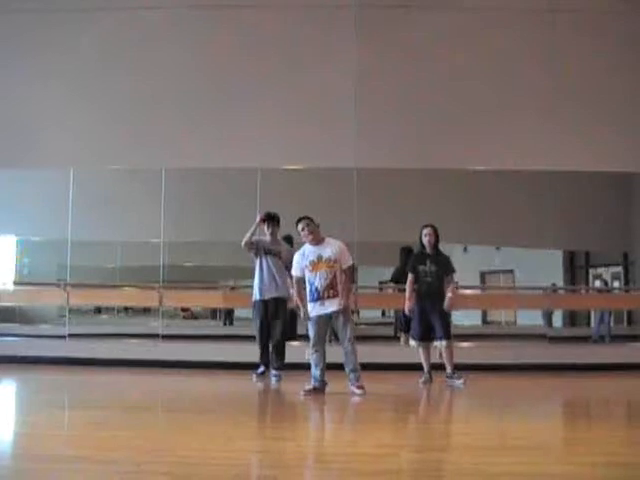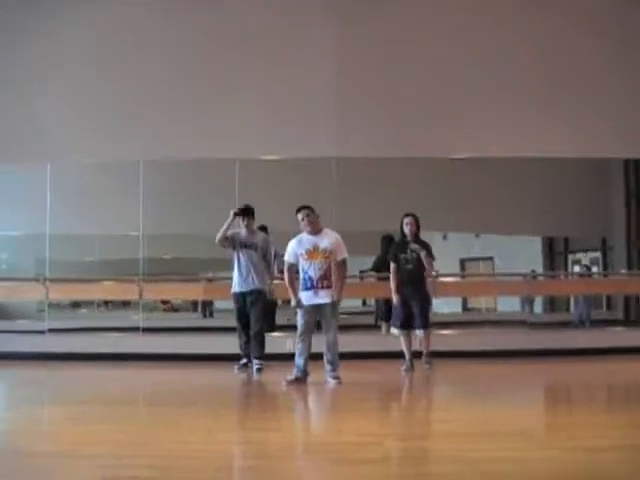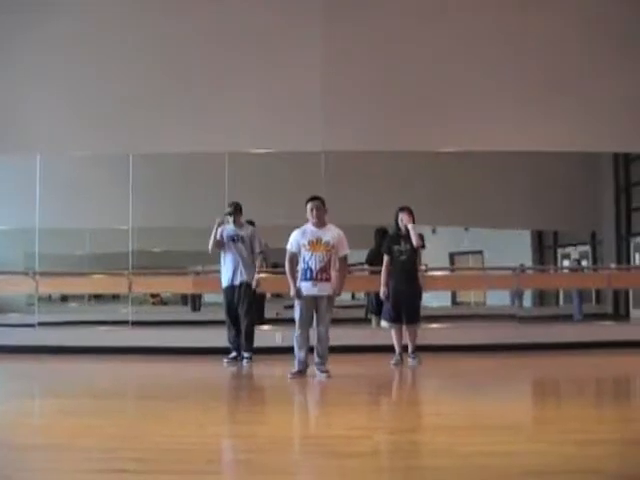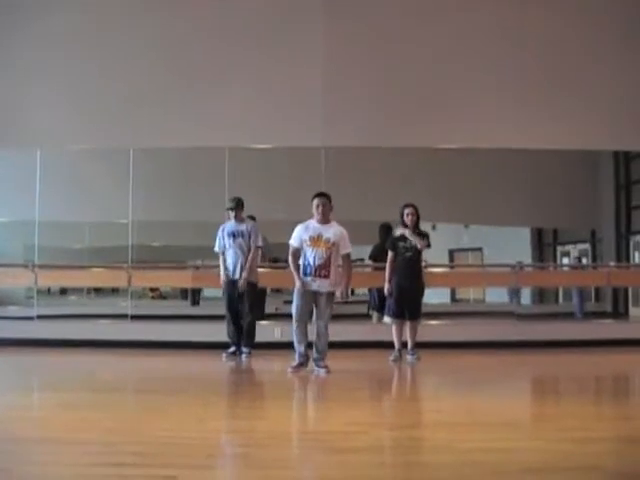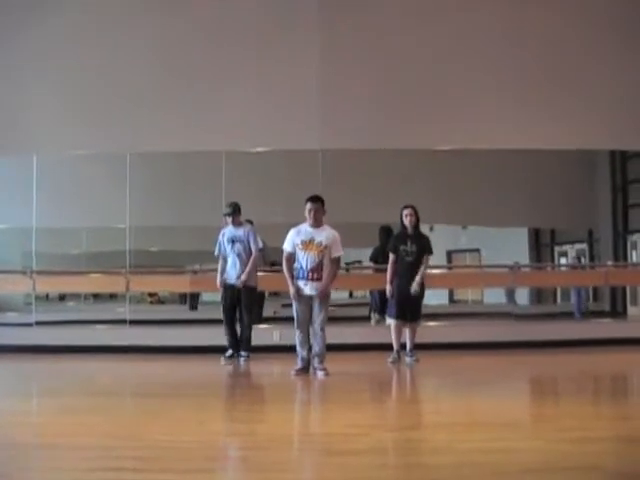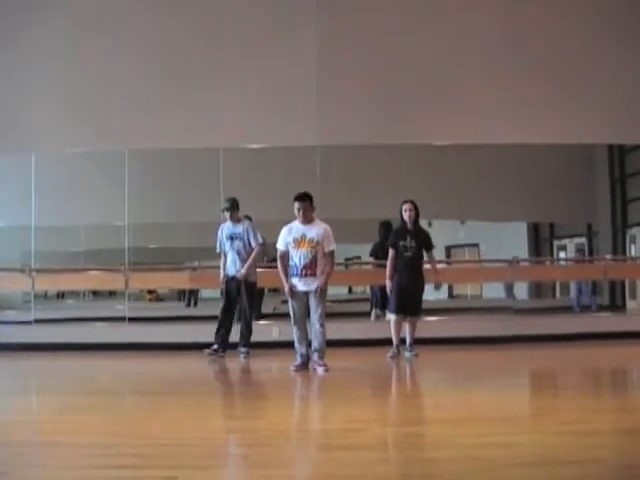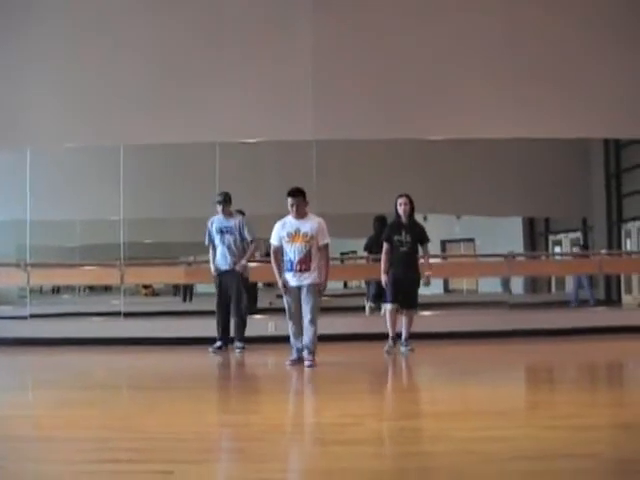
dt=0.3s
person 1, frame 1
left shoulder: (337, 246)
right shoulder: (300, 255)
left elbow: (348, 274)
right elbow: (297, 284)
left wrist: (346, 299)
right wrist: (303, 307)
left hip: (339, 304)
right hip: (315, 308)
left knee: (348, 342)
right knee: (316, 346)
left ankle: (355, 381)
right ankle: (317, 383)
person 1, frame 2
left shoulder: (334, 238)
right shoulder: (295, 243)
left elbow: (342, 266)
right elbow: (289, 270)
left wrist: (339, 291)
right wrist: (293, 296)
left hip: (329, 296)
right hip: (306, 298)
left knee: (331, 335)
right knee: (303, 335)
left ankle: (332, 371)
right ankle: (299, 373)
person 1, frame 3
left shoulder: (336, 234)
right shoulder: (299, 234)
left elbow: (343, 262)
right elbow: (290, 261)
left wrist: (339, 285)
right wrist: (292, 286)
left hip: (327, 289)
right hip: (304, 289)
left knee: (323, 329)
right knee: (301, 327)
left ankle: (321, 365)
right ankle: (300, 365)
person 1, frame 4
left shoulder: (339, 232)
right shoulder: (302, 228)
left elbow: (346, 261)
right elbow: (293, 255)
left wrist: (345, 286)
right wrist: (297, 279)
left hip: (327, 286)
right hip: (304, 284)
left knee: (322, 324)
right knee: (299, 320)
left ankle: (320, 360)
right ankle: (301, 357)
person 1, frame 5
left shoulder: (332, 235)
right shoulder: (295, 233)
left elbow: (335, 264)
right elbow: (287, 260)
left wrist: (326, 286)
right wrist: (291, 285)
left hip: (320, 289)
right hip: (299, 289)
left knee: (318, 327)
right knee: (300, 327)
left ankle: (318, 363)
right ankle: (303, 362)
person 1, frame 6
left shoulder: (323, 229)
right shoulder: (287, 230)
left elbow: (330, 258)
right elbow: (281, 258)
left wrist: (325, 282)
right wrist: (286, 283)
left hip: (316, 285)
right hip: (295, 286)
left knee: (318, 322)
right knee: (298, 323)
left ankle: (318, 358)
right ankle: (302, 358)
person 1, frame 7
left shoulder: (317, 223)
right shoulder: (281, 225)
left elbow: (324, 252)
right elbow: (275, 253)
left wrist: (324, 278)
right wrist: (279, 278)
left hip: (311, 280)
right hip: (289, 280)
left knee: (309, 317)
right knee: (293, 318)
left ankle: (309, 353)
right ankle: (297, 352)
person 2, frame 1
left shoulder: (285, 248)
right shoulder: (258, 243)
left elbow: (290, 272)
right elbow: (244, 244)
right wrist: (257, 223)
left hip: (280, 295)
right hip: (260, 294)
left knee: (278, 334)
right knee: (261, 331)
left ankle: (276, 368)
right ankle: (264, 364)
person 2, frame 2
left shoulder: (263, 238)
right shoulder: (234, 235)
left elbow: (268, 263)
right elbow: (218, 240)
left wrist: (270, 282)
right wrist: (230, 219)
left hip: (257, 286)
right hip: (239, 286)
left knee: (257, 324)
right knee: (242, 324)
left ankle: (257, 359)
right ankle: (246, 357)
person 2, frame 3
left shoulder: (250, 231)
right shoulder: (223, 230)
left elbow: (257, 254)
right elbow: (211, 249)
left wrist: (257, 273)
right wrist: (216, 228)
left hip: (246, 279)
right hip: (228, 279)
left knee: (245, 315)
right knee: (231, 316)
left ankle: (247, 351)
right ankle: (235, 350)
person 2, frame 4
left shoulder: (251, 226)
right shoulder: (224, 228)
left elbow: (254, 251)
right elbow: (221, 253)
left wrist: (246, 273)
right wrist: (223, 272)
left hip: (247, 276)
right hip: (230, 276)
left knee: (246, 313)
right knee: (231, 312)
left ankle: (246, 346)
right ankle: (235, 345)
person 2, frame 5
left shoulder: (248, 230)
right shoulder: (224, 233)
left elbow: (255, 254)
right elbow: (222, 257)
left wrist: (245, 275)
right wrist: (219, 276)
left hip: (247, 280)
right hip: (229, 280)
left knee: (246, 316)
right knee: (228, 315)
left ankle: (244, 349)
right ankle: (232, 348)
person 2, frame 6
left shoulder: (247, 226)
right shoulder: (223, 229)
left elbow: (257, 248)
right elbow: (223, 252)
left wrist: (246, 268)
right wrist: (222, 271)
left hip: (246, 275)
right hip: (229, 275)
left knee: (245, 311)
right knee: (226, 310)
left ankle: (244, 345)
right ankle: (220, 344)
person 2, frame 7
left shoulder: (239, 220)
right shoulder: (212, 222)
left elbow: (251, 243)
right elbow: (211, 245)
left wrist: (244, 261)
right wrist: (212, 264)
left hip: (236, 268)
right hip: (220, 269)
left knee: (239, 305)
right knee: (221, 306)
left ankle: (239, 340)
right ankle: (222, 340)
person 3, frame 1
left shoulder: (443, 259)
right shoulder: (416, 258)
left elbow: (450, 281)
right elbow: (410, 281)
left wrist: (449, 296)
right wrist: (408, 300)
left hip: (439, 303)
right hip: (421, 303)
left knee: (444, 339)
right knee: (422, 340)
left ankle: (450, 373)
right ankle: (427, 373)
person 3, frame 2
left shoulder: (424, 246)
right shoulder: (397, 246)
left elbow: (430, 269)
right elbow: (393, 272)
left wrist: (421, 252)
right wrist: (394, 292)
left hip: (419, 291)
right hip: (402, 291)
left knee: (423, 326)
right knee: (403, 328)
left ankle: (426, 356)
right ankle: (408, 360)
person 3, frame 3
left shoulder: (417, 236)
right shoulder: (391, 239)
left elbow: (417, 244)
right elbow: (386, 264)
left wrist: (410, 224)
right wrist: (383, 285)
left hip: (412, 284)
right hip: (395, 284)
left knee: (411, 321)
right knee: (394, 321)
left ankle: (412, 353)
right ankle: (398, 354)
person 3, frame 4
left shoulder: (423, 235)
right shoulder: (395, 236)
left elbow: (422, 245)
right elbow: (390, 260)
left wrist: (407, 232)
right wrist: (387, 281)
left hip: (415, 281)
right hip: (398, 280)
left knee: (413, 317)
right knee: (396, 316)
left ankle: (411, 349)
right ankle: (397, 350)
person 3, frame 5
left shoulder: (423, 239)
right shoulder: (397, 238)
left elbow: (425, 263)
right elbow: (391, 262)
left wrist: (418, 280)
right wrist: (388, 283)
left hip: (416, 283)
right hip: (399, 282)
left knee: (413, 319)
right knee: (396, 318)
left ankle: (410, 351)
right ankle: (396, 351)
person 3, frame 6
left shoulder: (423, 234)
right shoulder: (397, 233)
left elbow: (430, 257)
right elbow: (391, 257)
left wrist: (436, 277)
right wrist: (388, 278)
left hip: (416, 278)
right hip: (399, 278)
left knee: (413, 314)
right knee: (396, 313)
left ankle: (409, 346)
right ankle: (395, 347)
person 3, frame 7
left shoulder: (418, 228)
right shoulder: (391, 227)
left elbow: (425, 250)
right elbow: (385, 251)
left wrist: (427, 271)
right wrist: (383, 272)
left hip: (412, 272)
right hip: (394, 272)
left knee: (409, 308)
right knee: (391, 306)
left ankle: (405, 340)
right ankle: (391, 339)
